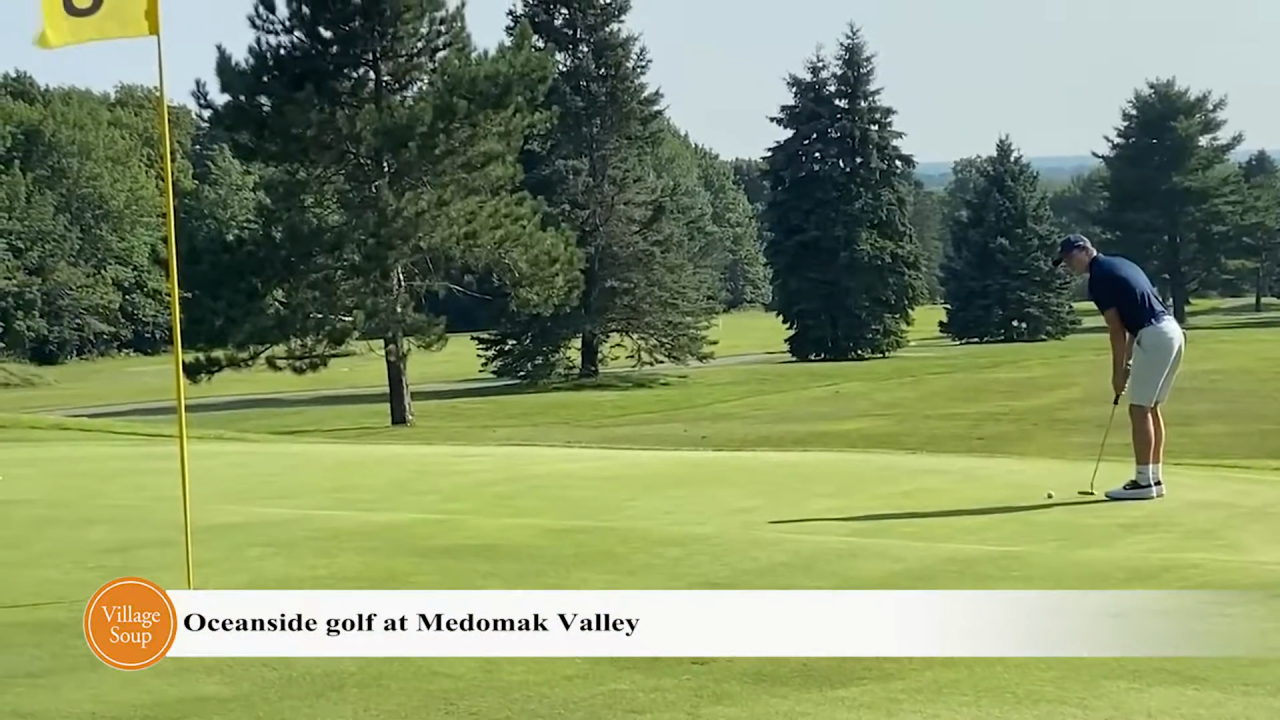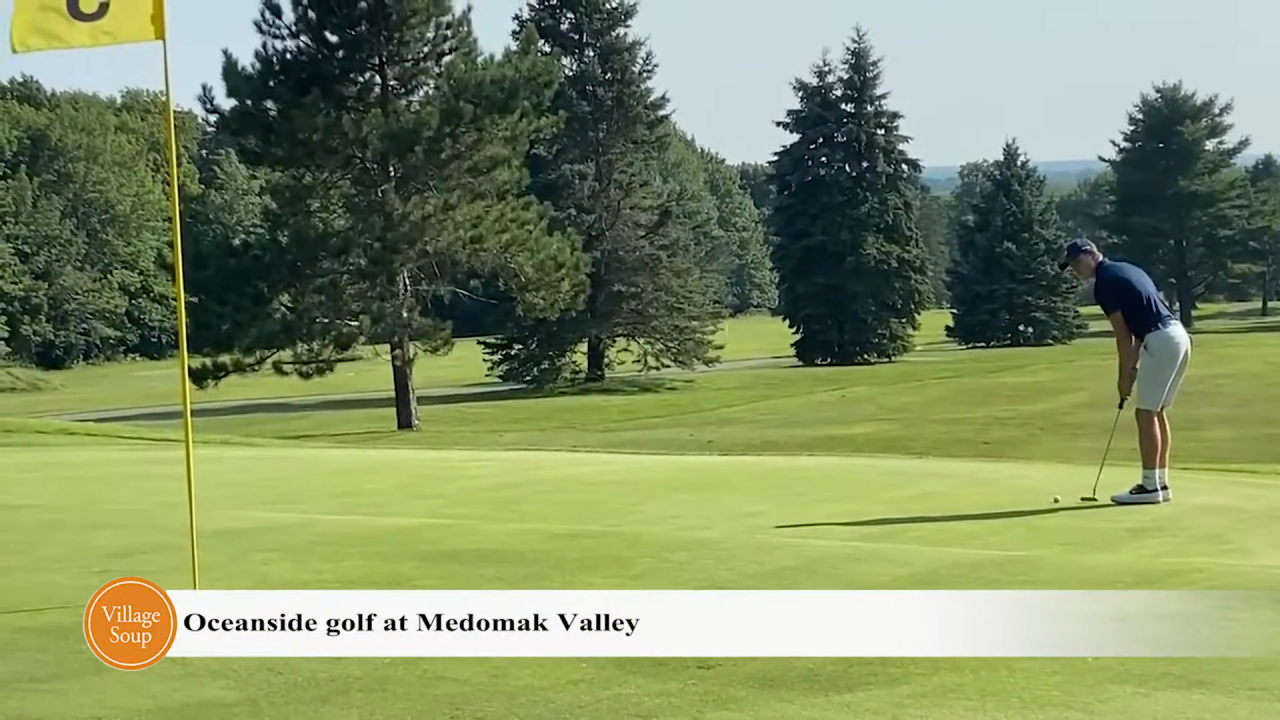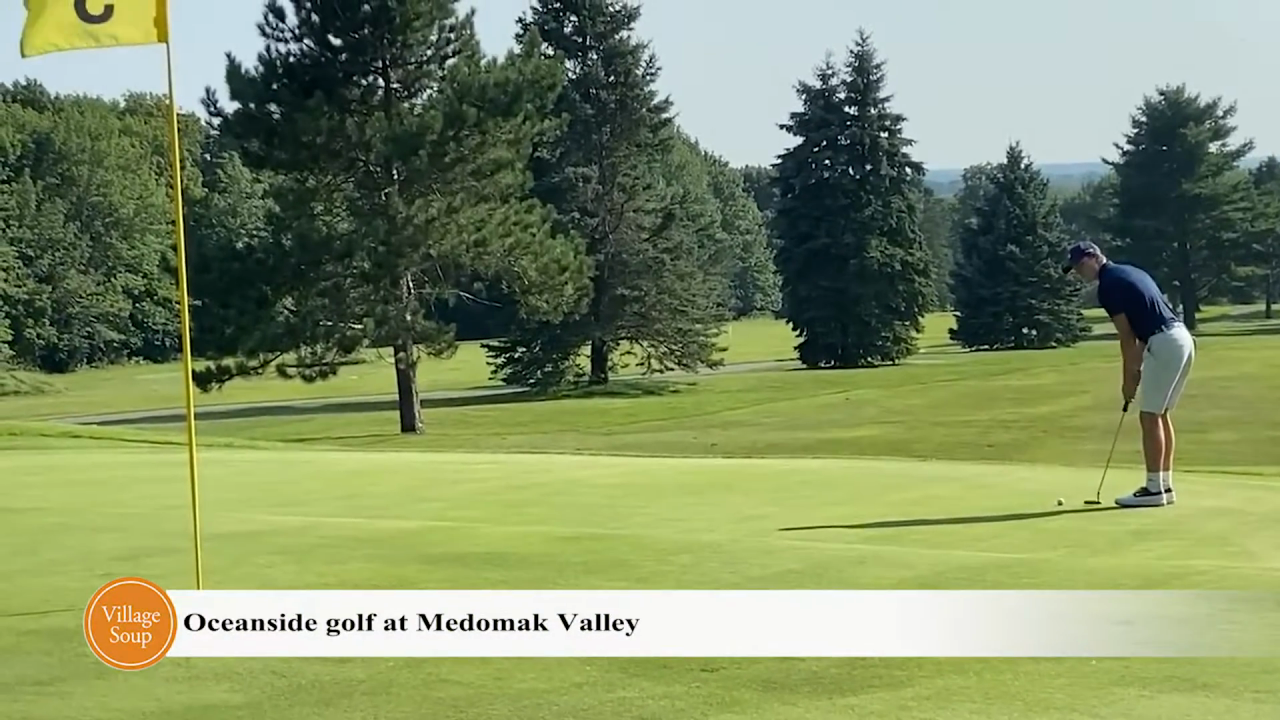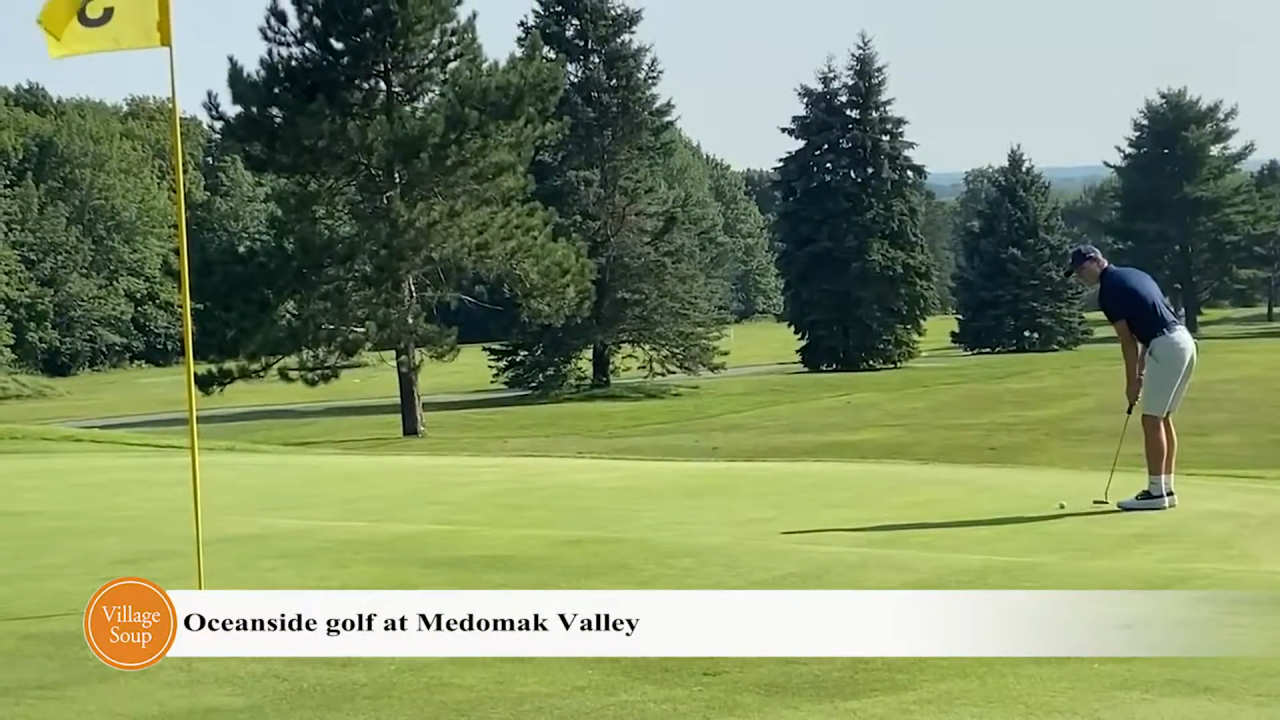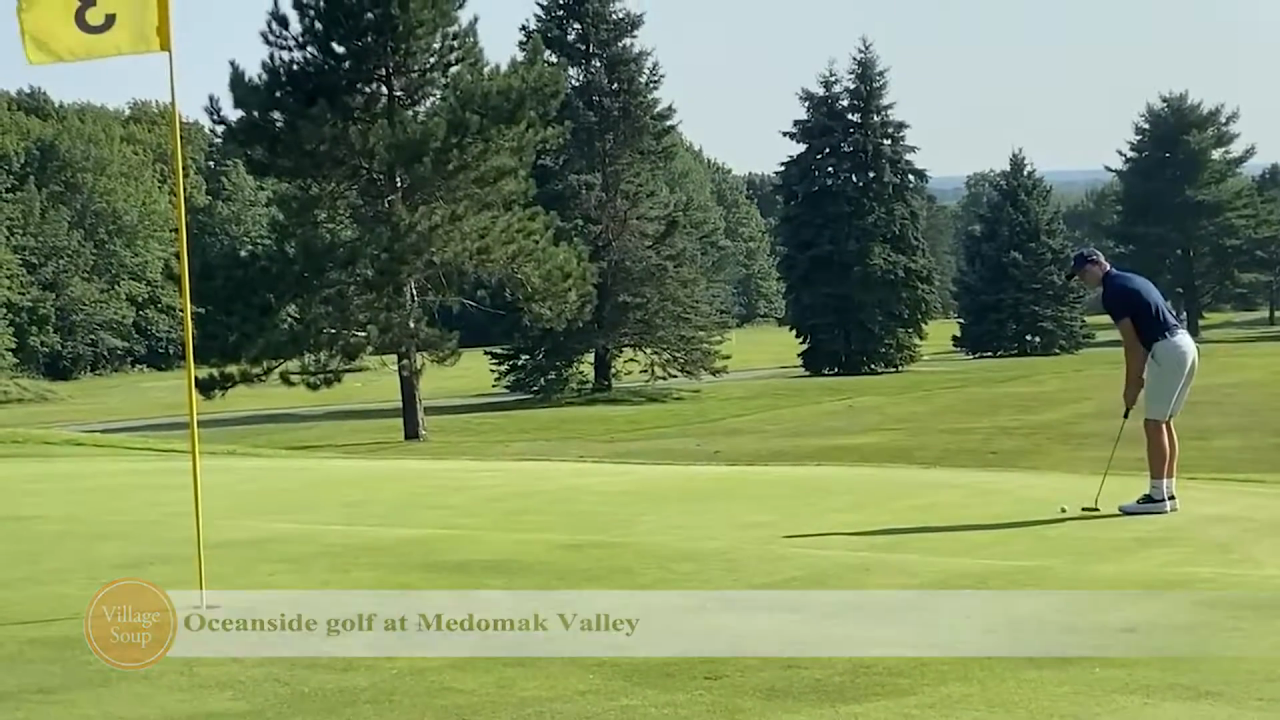
dt=0.5s
person 1, frame 1
left shoulder: (1099, 277)
right shoulder: (1118, 264)
left elbow: (1117, 330)
left wrist: (1118, 371)
right wrist: (1127, 363)
left hip: (1155, 337)
right hip: (1170, 332)
left knee: (1139, 409)
right knee: (1151, 408)
left ankle: (1143, 482)
right ankle: (1154, 478)
person 1, frame 2
left shoulder: (1105, 282)
right shoulder: (1124, 270)
left elbow: (1123, 334)
left wrist: (1124, 376)
right wrist: (1133, 366)
left hip: (1161, 342)
right hip: (1176, 336)
left knee: (1146, 414)
right knee: (1156, 412)
left ankle: (1150, 486)
right ankle: (1160, 483)
person 1, frame 3
left shoulder: (1108, 285)
right shoulder: (1128, 272)
left elbow: (1127, 337)
left wrist: (1128, 378)
right wrist: (1138, 368)
left hip: (1165, 344)
right hip: (1181, 339)
left knee: (1150, 417)
right knee: (1160, 415)
left ankle: (1154, 489)
right ankle: (1164, 485)
person 1, frame 4
left shoulder: (1109, 289)
right shoulder: (1131, 274)
left elbow: (1128, 341)
left wrist: (1131, 382)
right wrist: (1141, 371)
left hip: (1166, 347)
right hip: (1182, 341)
left knee: (1152, 419)
right knee: (1162, 418)
left ankle: (1156, 492)
right ankle: (1166, 489)
person 1, frame 5
left shoulder: (1112, 291)
right shoulder: (1130, 280)
left elbow: (1132, 343)
left wrist: (1130, 386)
right wrist: (1139, 376)
left hip: (1168, 351)
right hip: (1183, 346)
left knee: (1154, 423)
right knee: (1164, 422)
left ankle: (1157, 496)
right ankle: (1167, 493)
